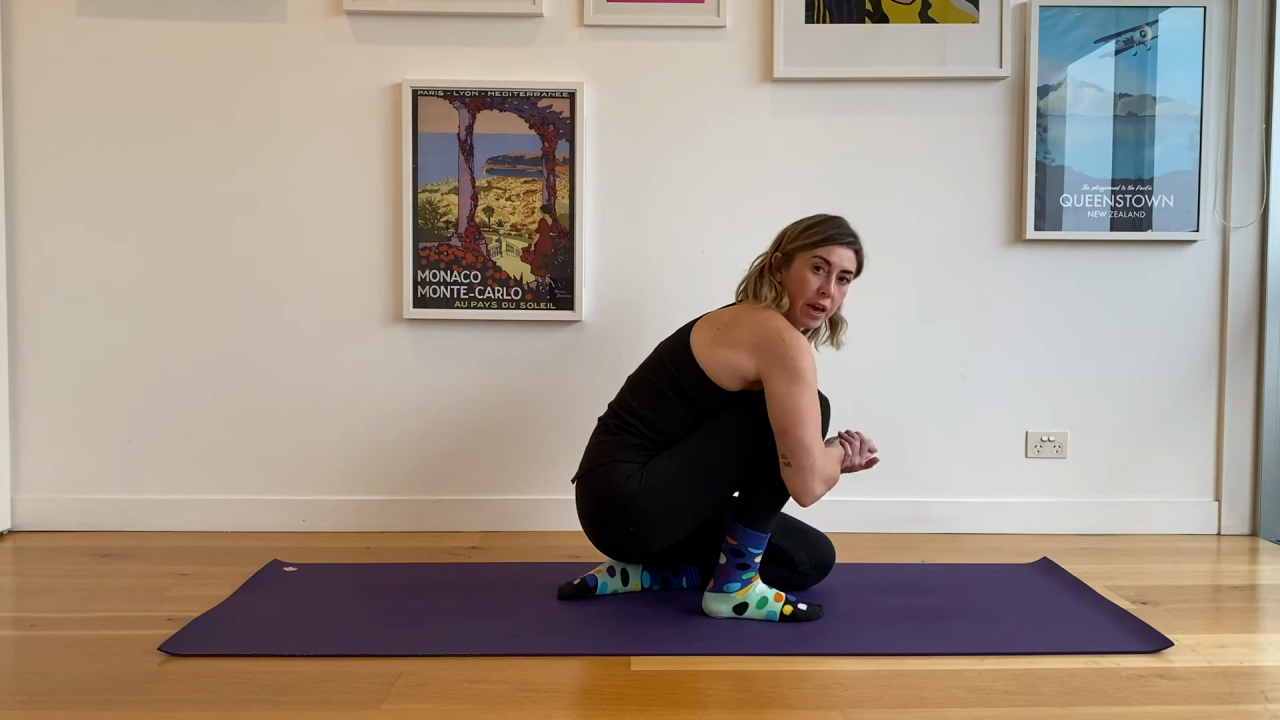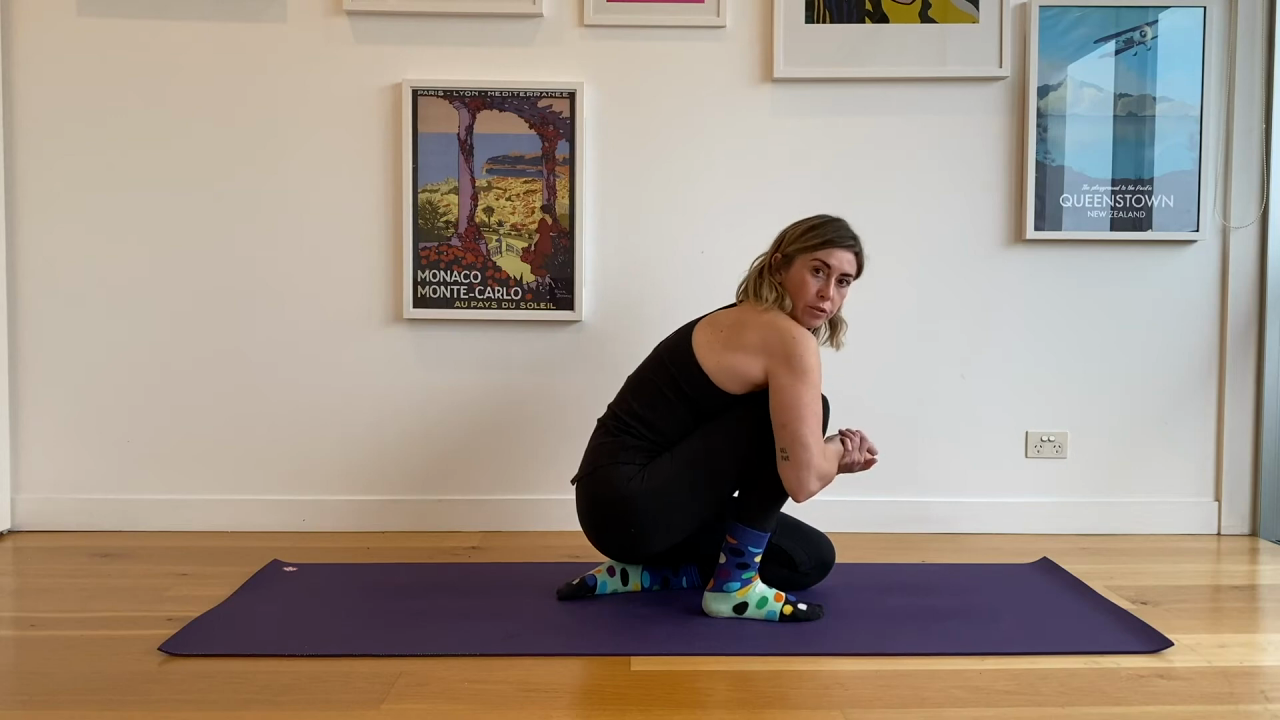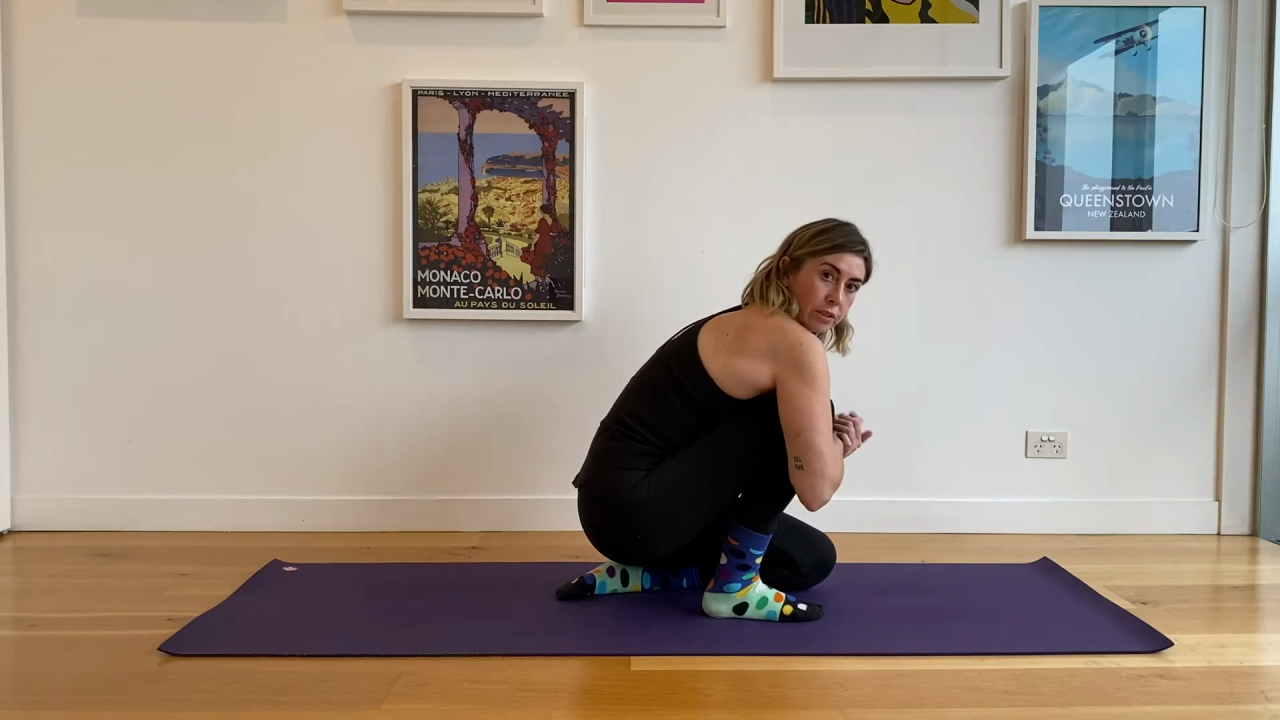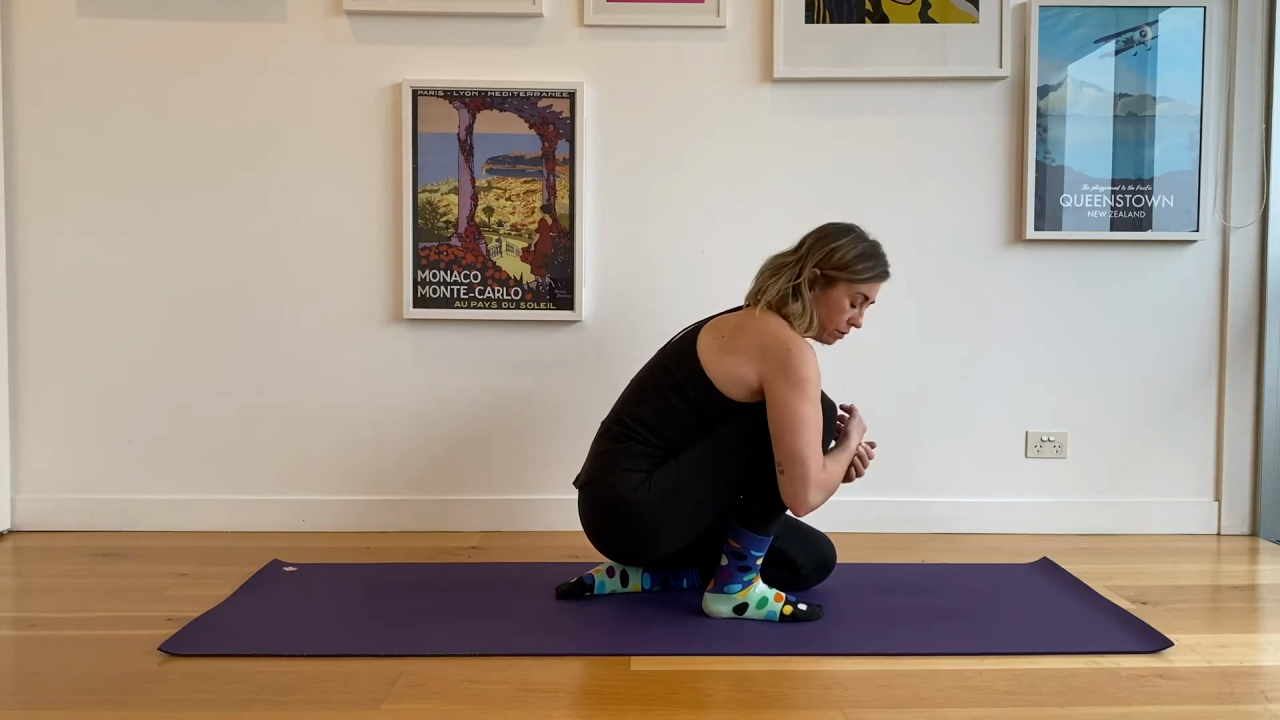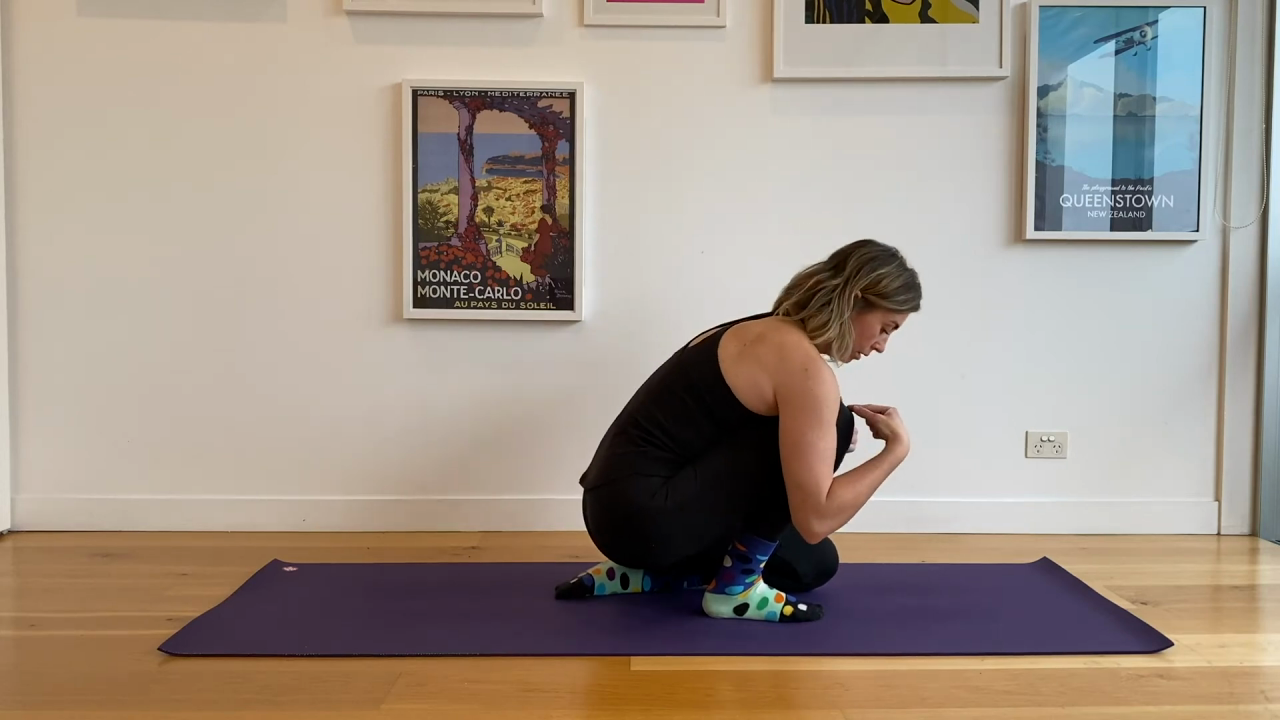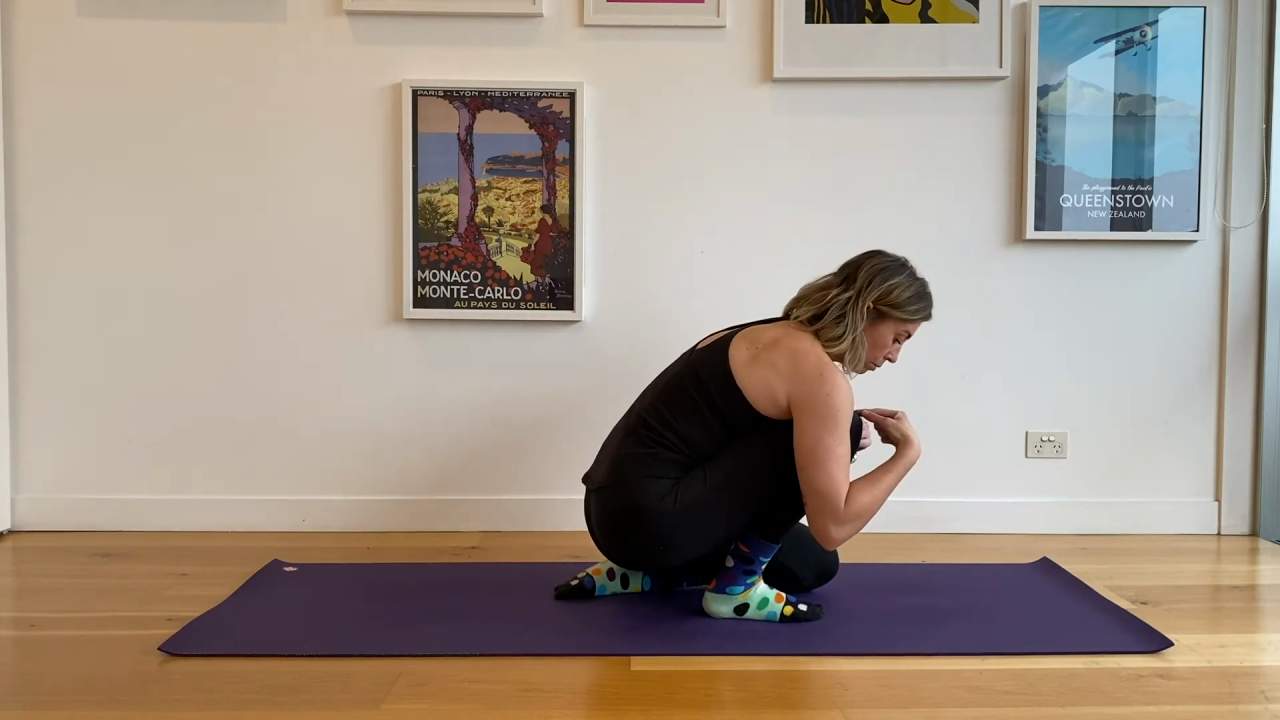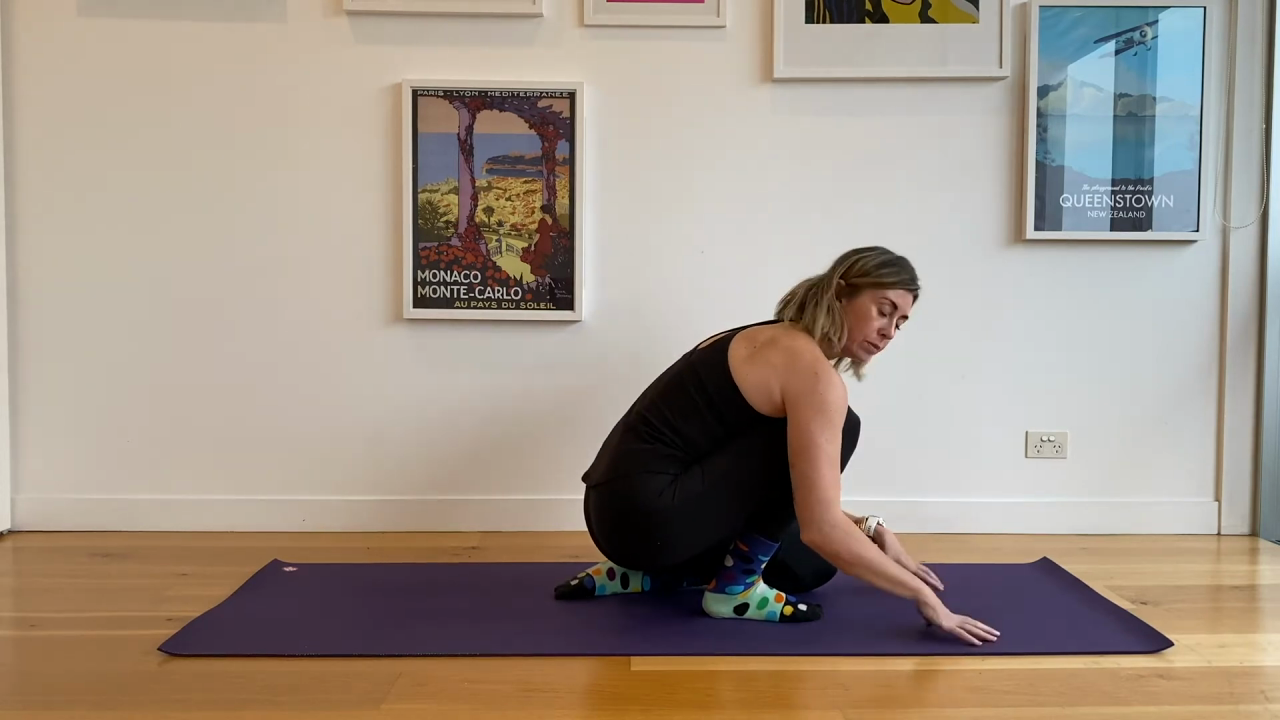
dt=0.7s
person 1, frame 1
left shoulder: (755, 325)
right shoulder: (781, 340)
right elbow: (808, 483)
left wrist: (833, 453)
right wrist: (838, 452)
left hip: (640, 497)
right hip: (627, 501)
left knee: (811, 558)
right knee: (790, 415)
left ankle: (640, 575)
right ankle: (735, 586)
person 1, frame 2
left shoulder: (748, 323)
right shoulder: (789, 339)
left elbow: (790, 458)
right elbow: (803, 481)
left wrist: (834, 456)
right wrist: (837, 449)
left hip: (639, 496)
right hip: (628, 502)
left knee: (810, 559)
right knee: (793, 414)
left ankle: (637, 575)
right ankle: (734, 586)
person 1, frame 3
left shoulder: (753, 326)
right shoulder: (796, 344)
right elbow: (815, 489)
left wrist: (832, 445)
right wrist: (840, 444)
left hip: (639, 499)
right hip: (632, 506)
left knee: (812, 559)
right knee: (791, 419)
left ankle: (637, 575)
right ankle: (734, 586)
person 1, frame 4
left shoulder: (753, 327)
right shoulder: (786, 348)
right elbow: (803, 494)
left wrist: (838, 456)
right wrist: (850, 442)
left hip: (637, 500)
right hip: (632, 509)
left knee: (812, 560)
right knee: (813, 414)
left ankle: (638, 576)
right ankle: (735, 586)
person 1, frame 5
left shoulder: (768, 334)
right shoulder: (805, 367)
right elbow: (815, 518)
left wrist: (823, 445)
right wrist: (897, 448)
left hip: (628, 503)
right hip: (643, 516)
left knee: (814, 564)
right knee: (836, 424)
left ankle: (638, 576)
right ankle: (736, 586)
person 1, frame 6
left shoulder: (775, 338)
right shoulder: (819, 375)
right elbow: (832, 525)
left wrist: (835, 444)
right wrist: (908, 451)
right hip: (647, 517)
left knee: (813, 566)
right knee: (843, 431)
left ankle: (639, 575)
right ankle: (735, 586)
person 1, frame 7
left shoulder: (776, 343)
right shoulder: (813, 372)
right elbow: (820, 529)
left wrist: (870, 530)
right wrist: (925, 598)
left hip: (628, 504)
right hip: (646, 514)
left knee: (809, 567)
right knee: (837, 429)
left ankle: (641, 575)
right ankle: (734, 586)
